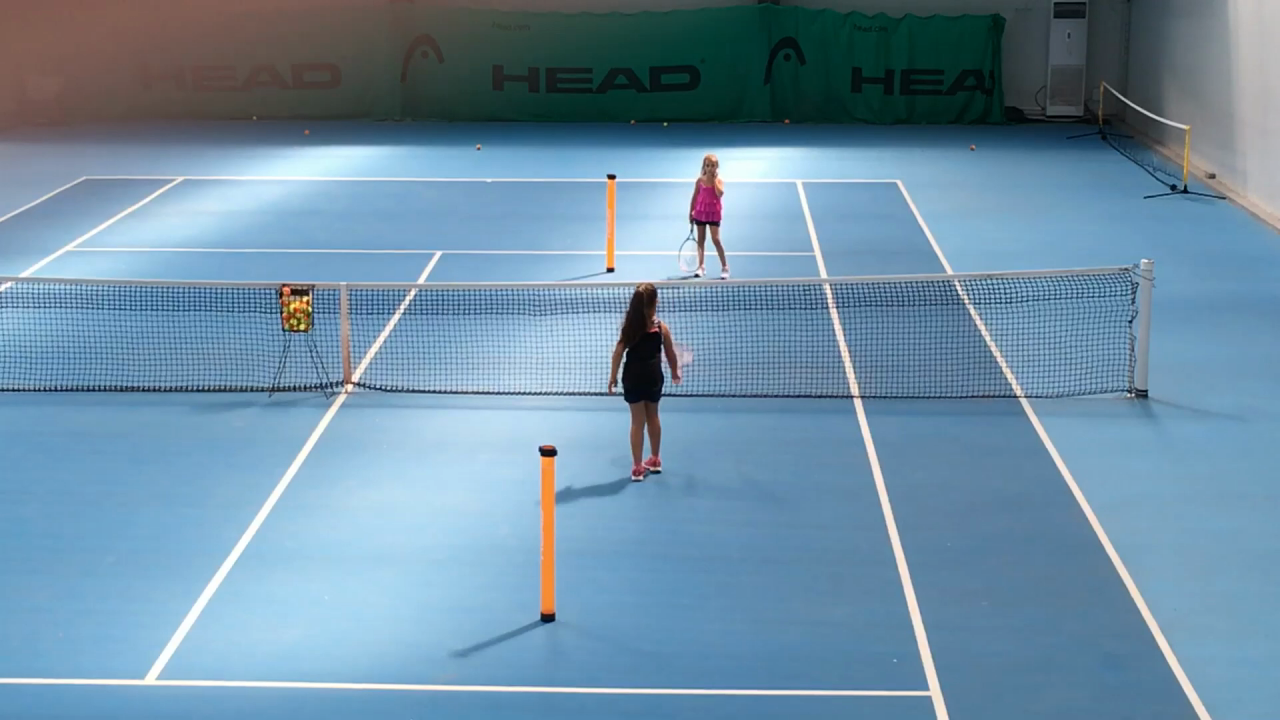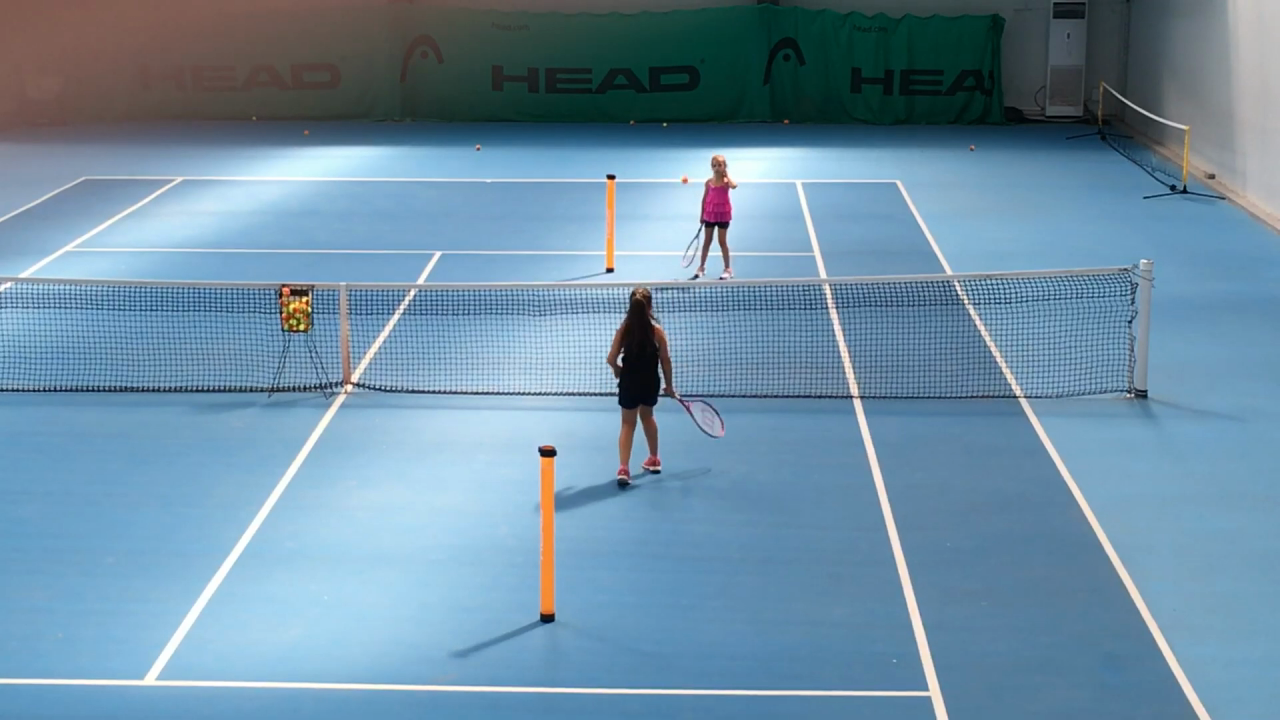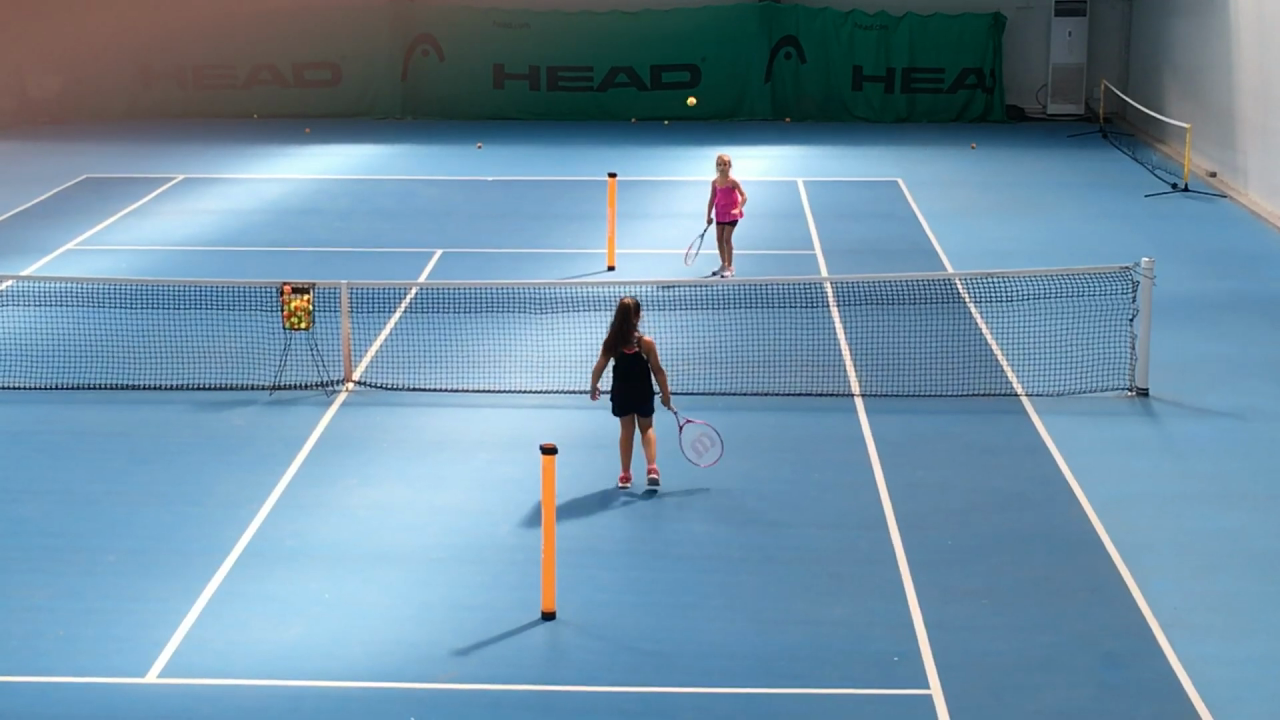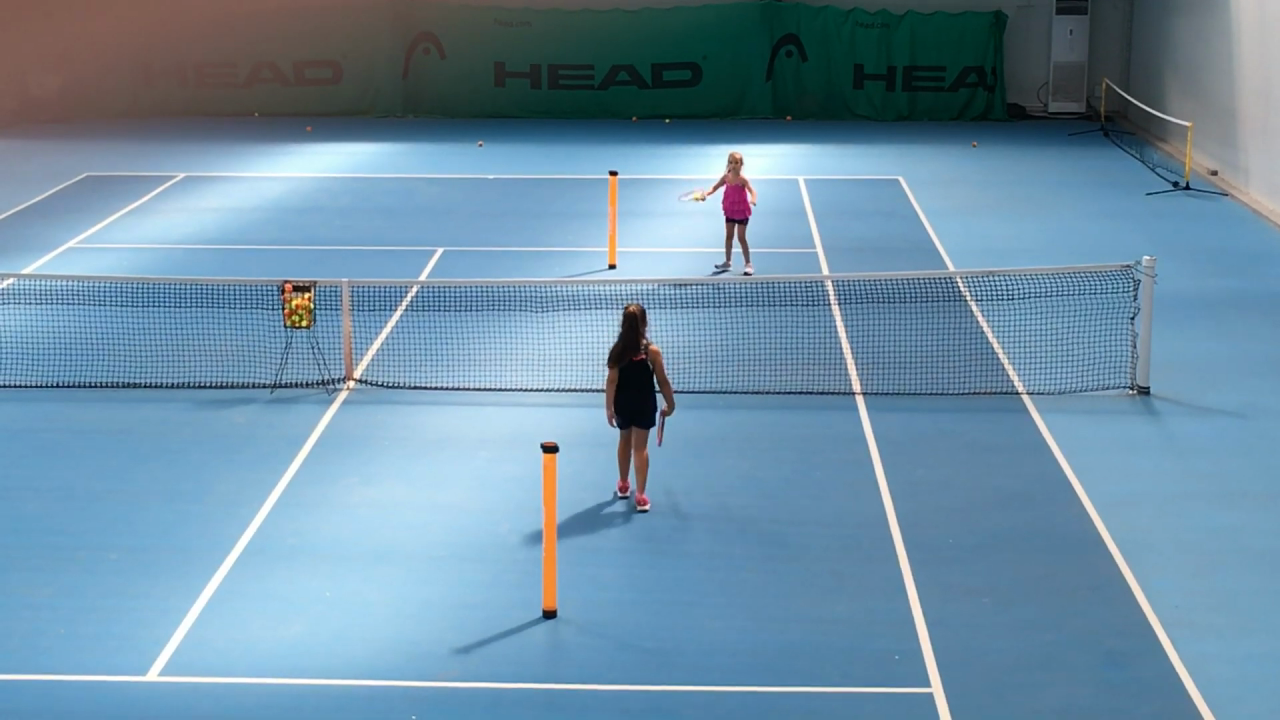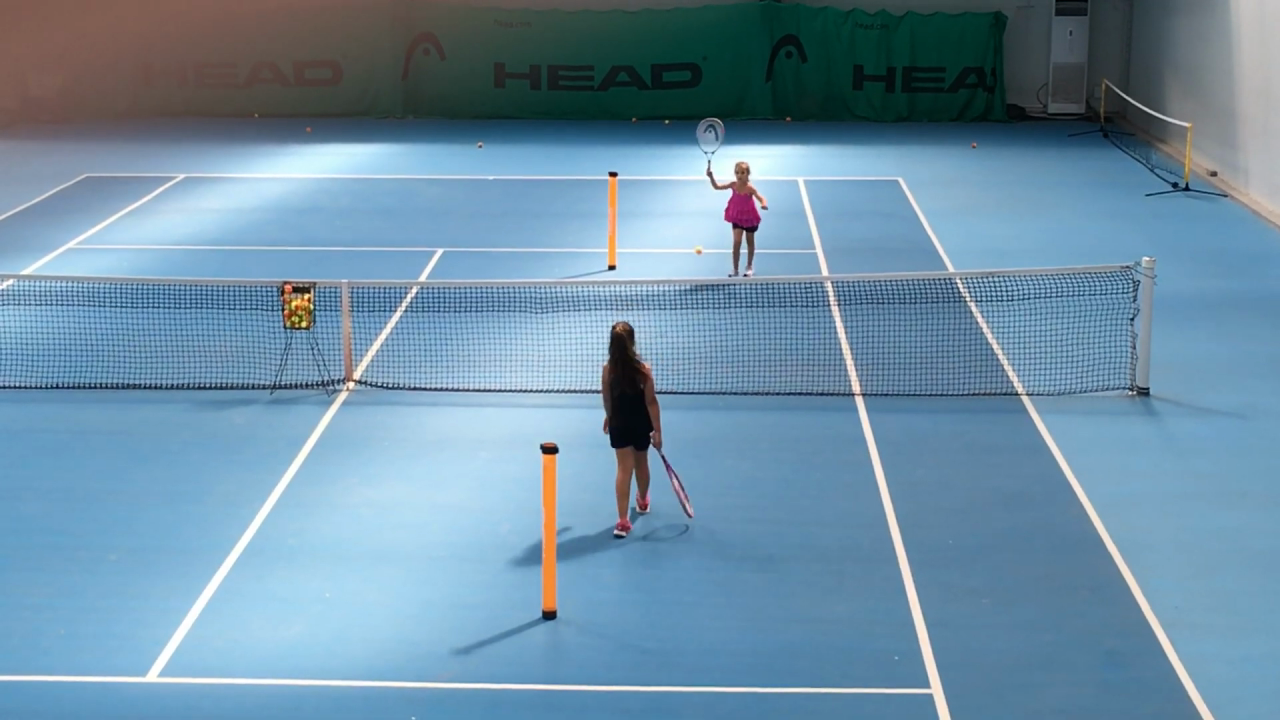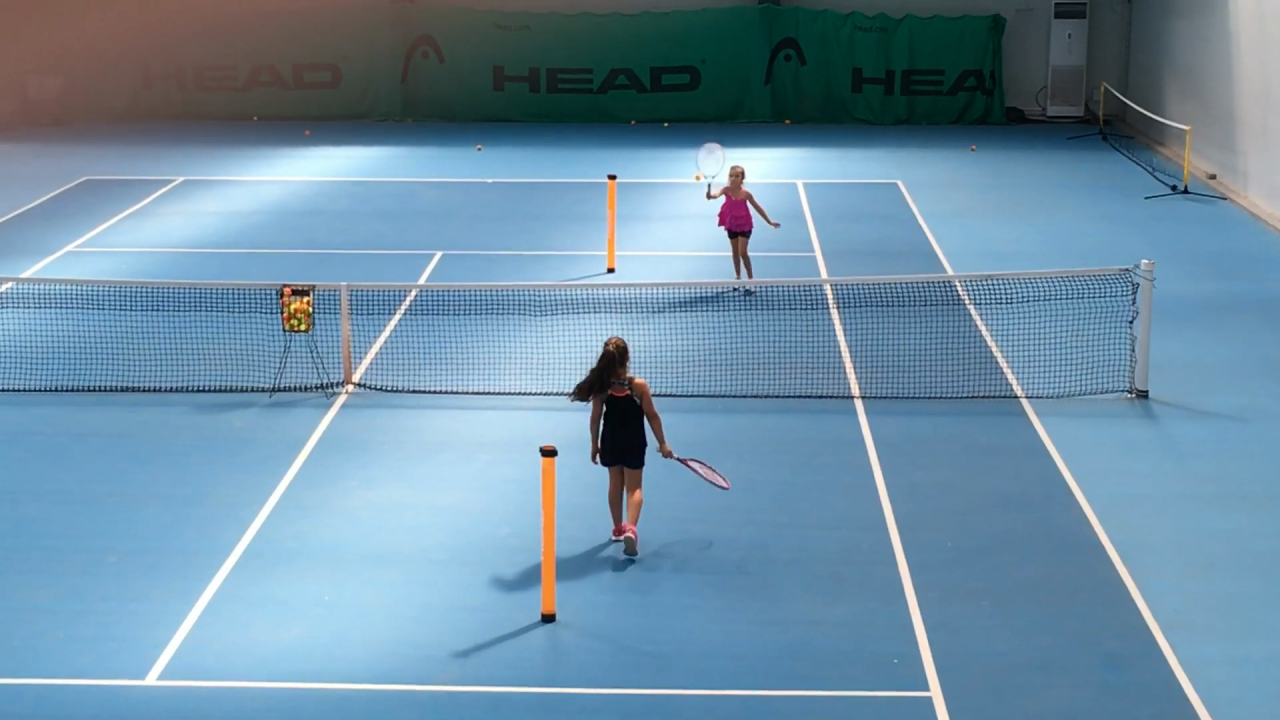
dt=0.4s
person 1, frame 1
left shoulder: (630, 325)
right shoulder: (661, 327)
left elbow: (618, 353)
right elbow: (671, 357)
left wrist: (612, 377)
right wrist: (675, 372)
left hip: (633, 377)
right hip: (653, 377)
left knee: (637, 422)
right knee: (652, 417)
left ankle: (638, 468)
right ankle: (654, 460)
person 1, frame 2
left shoulder: (623, 330)
right shoulder: (657, 330)
left elbow: (611, 358)
right elbow: (665, 361)
left wrist: (617, 368)
right wrist: (669, 384)
left hip: (630, 382)
right hip: (650, 382)
left knee: (628, 424)
right knee: (648, 417)
left ankle: (623, 469)
right ankle: (654, 459)
person 1, frame 3
left shoulder: (611, 341)
right shoulder: (646, 342)
left elbow: (598, 369)
right elbow: (657, 371)
left wrist: (593, 387)
right wrist: (665, 393)
left hip: (621, 393)
right hip: (643, 393)
left knee: (626, 431)
right knee: (647, 429)
left ankle: (625, 475)
right ankle: (652, 468)
person 1, frame 4
left shoulder: (618, 349)
right shoulder: (653, 351)
left elbow: (611, 381)
right elbow: (662, 381)
left wrist: (609, 408)
right wrist: (670, 404)
left hip: (623, 403)
right hip: (645, 404)
left knee: (624, 442)
right knee: (640, 448)
left ankle: (623, 485)
right ankle: (640, 496)
person 1, frame 5
left shoulder: (608, 369)
right shoulder: (643, 369)
left elbow: (607, 398)
right elbow: (651, 402)
left wrist: (608, 417)
right wrist: (656, 430)
left hip: (618, 424)
right hip: (641, 424)
left knee: (624, 469)
right knee: (641, 463)
left ankle: (622, 521)
right ankle: (642, 501)
person 1, frame 6
left shoulder: (601, 386)
right shoulder: (639, 385)
left elbow: (595, 418)
right elbow: (652, 416)
left wrist: (595, 444)
right wrist: (662, 443)
left hip: (610, 442)
right hip: (634, 442)
left knee: (615, 485)
right knee: (634, 488)
left ankle: (618, 527)
right ankle: (630, 529)
